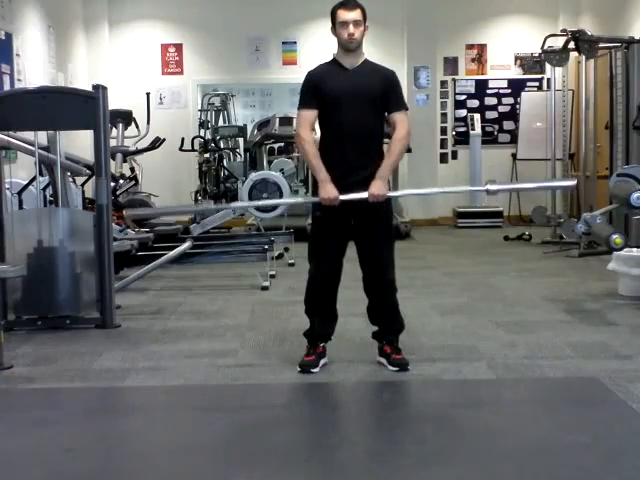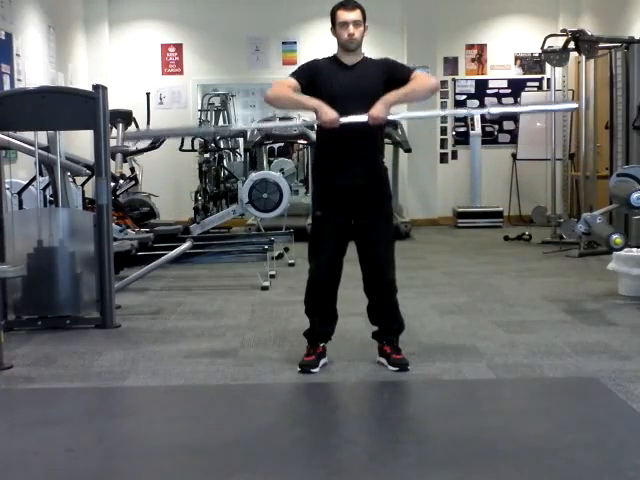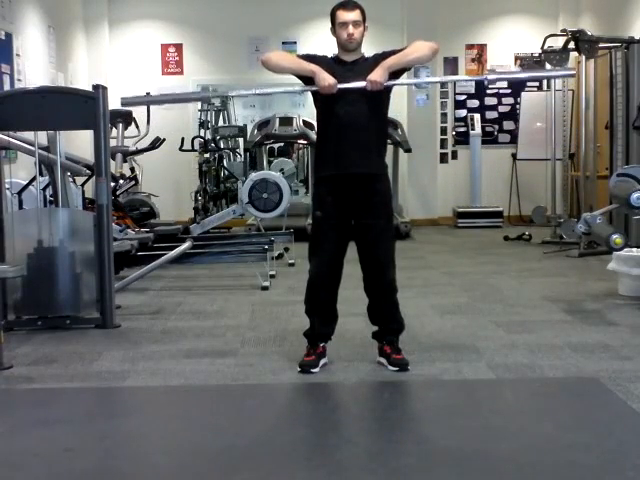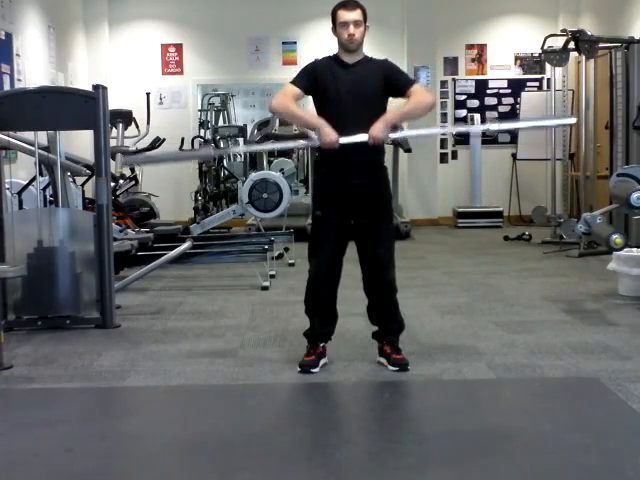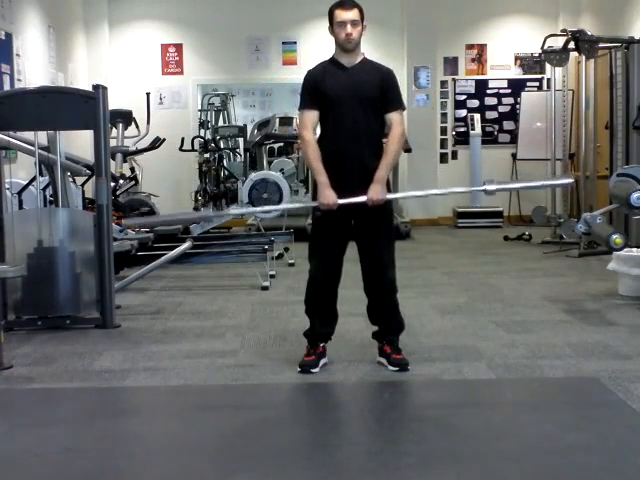
dt=0.7s
person 1, frame 1
left shoulder: (384, 77)
right shoulder: (318, 77)
left elbow: (401, 129)
right elbow: (304, 132)
left wrist: (382, 177)
right wrist: (323, 181)
left hip: (374, 190)
right hip: (330, 191)
left knee: (381, 271)
right knee: (323, 271)
left ankle: (389, 342)
right ankle: (317, 343)
person 1, frame 2
left shoulder: (383, 68)
right shoulder: (317, 69)
left elbow: (430, 83)
right elbow: (273, 93)
left wrist: (388, 99)
right wrist: (315, 104)
left hip: (372, 186)
right hip: (329, 187)
left knee: (380, 269)
right knee: (322, 270)
left ankle: (388, 342)
right ankle: (317, 342)
person 1, frame 3
left shoulder: (382, 62)
right shoulder: (319, 64)
left elbow: (429, 47)
right elbow: (270, 58)
left wrist: (386, 66)
right wrist: (314, 71)
left hip: (373, 182)
right hip: (330, 183)
left knee: (381, 269)
right knee: (323, 269)
left ankle: (389, 342)
right ankle: (318, 342)
person 1, frame 4
left shoulder: (382, 69)
right shoulder: (319, 69)
left elbow: (426, 99)
right elbow: (278, 103)
left wrist: (389, 119)
right wrist: (316, 123)
left hip: (372, 185)
right hip: (329, 186)
left knee: (380, 269)
right knee: (322, 269)
left ankle: (388, 342)
right ankle: (317, 343)
person 1, frame 5
left shoulder: (382, 75)
right shoulder: (316, 77)
left elbow: (397, 130)
right elbow: (307, 133)
left wrist: (380, 181)
right wrist: (322, 184)
left hip: (373, 189)
right hip: (330, 191)
left knee: (381, 271)
right knee: (322, 272)
left ankle: (388, 342)
right ankle: (317, 343)
